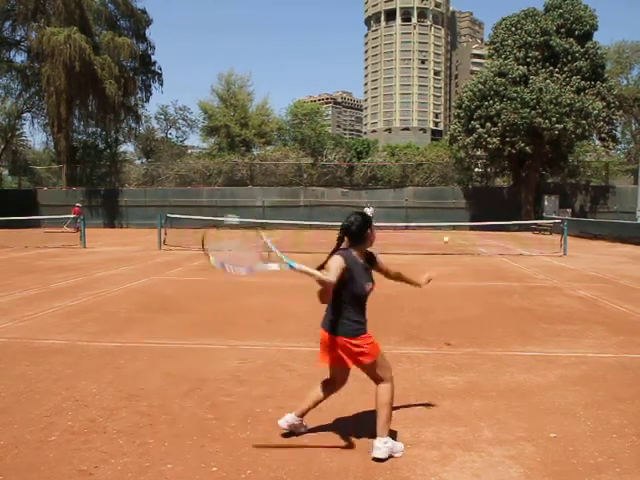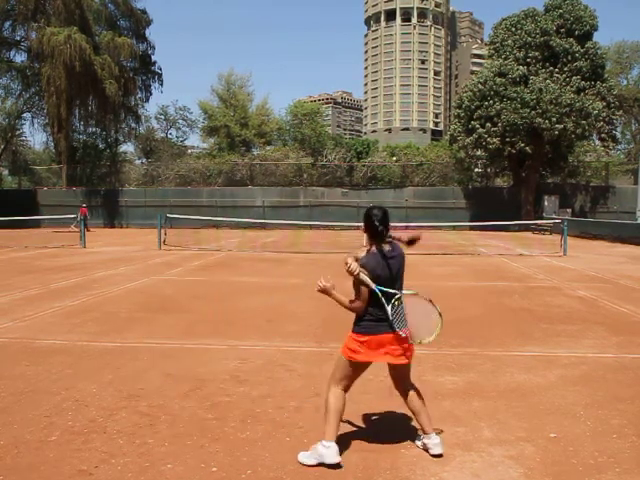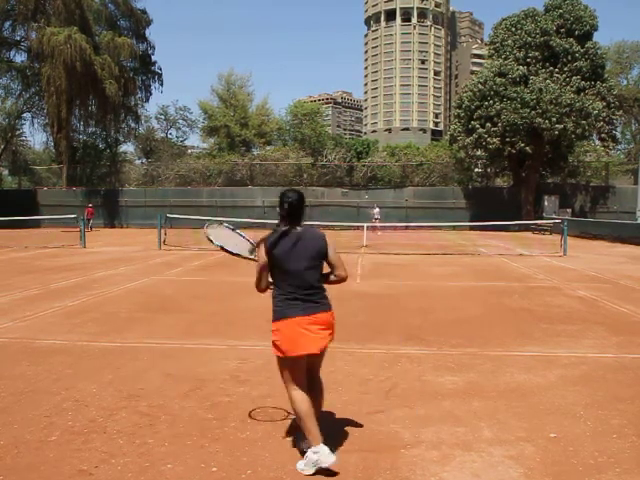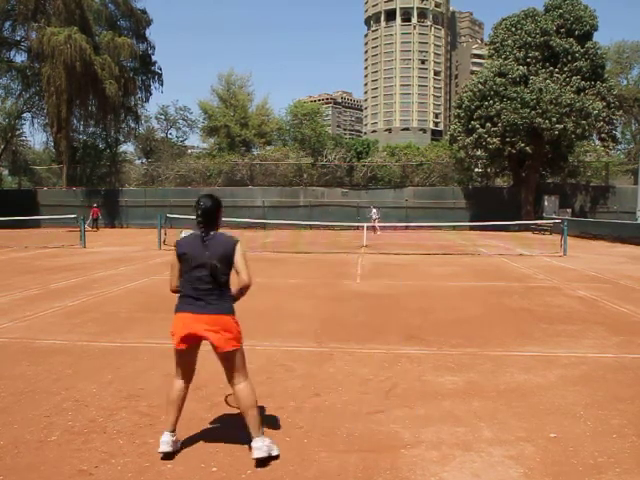
dt=0.5s
person 1, frame 1
left shoulder: (368, 257)
right shoulder: (340, 260)
left elbow: (390, 272)
right elbow: (324, 298)
left wrist: (417, 281)
right wrist: (325, 285)
left hip: (334, 331)
right hip: (351, 336)
left knee: (335, 381)
right knee: (385, 381)
left ankle: (293, 418)
right ankle: (382, 442)
person 1, frame 2
left shoulder: (366, 265)
right shoulder: (396, 249)
left elbow: (358, 307)
left wrist: (330, 292)
right wrist: (354, 261)
left hip: (367, 336)
right hip: (396, 332)
left knee: (337, 387)
right knee: (406, 387)
left ankle: (327, 447)
right ankle: (431, 438)
person 1, frame 3
left shoulder: (268, 242)
right shoulder: (320, 238)
left elbow: (260, 286)
right elbow: (342, 275)
left hip: (288, 321)
right hip: (321, 316)
left knee: (295, 386)
right knee: (312, 377)
left ankle: (318, 450)
right ankle: (314, 443)
person 1, frame 4
left shoulder: (182, 244)
right shoulder: (232, 243)
left elbow: (174, 285)
right elbow: (245, 282)
left hip: (185, 317)
right hip: (221, 319)
left knee: (182, 378)
right knee: (240, 381)
left ankle: (169, 436)
right ankle: (259, 441)
